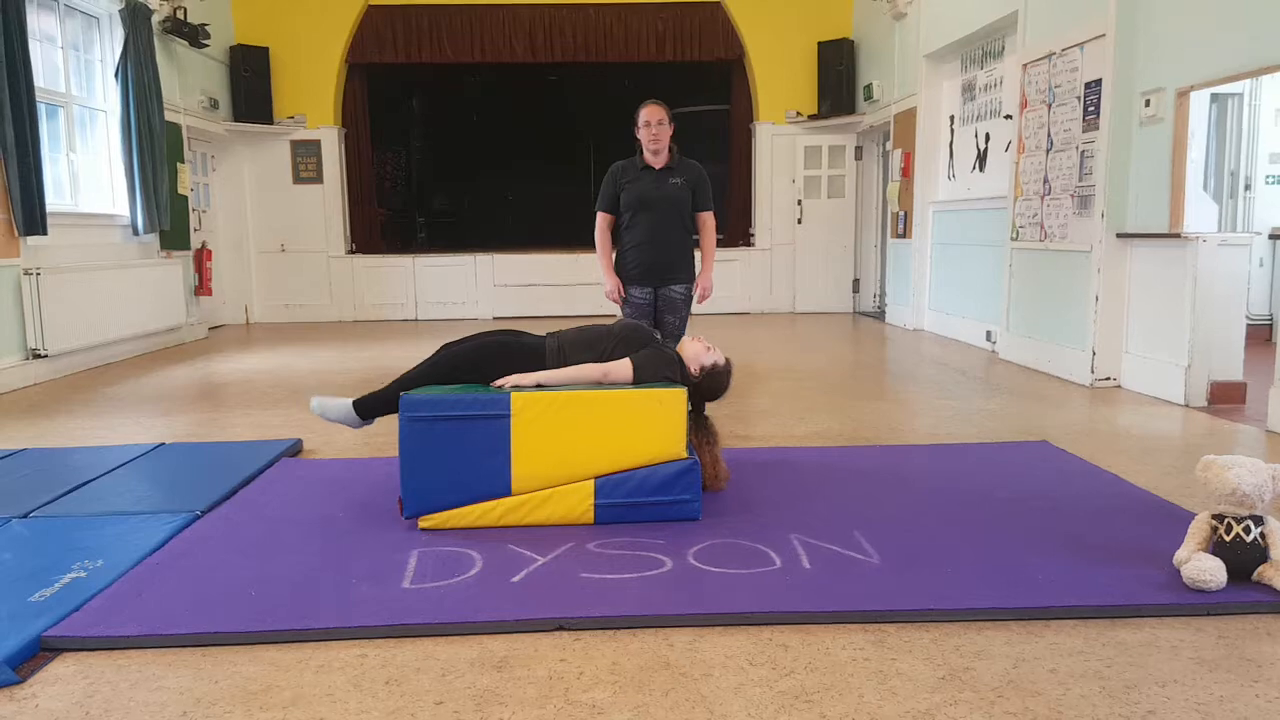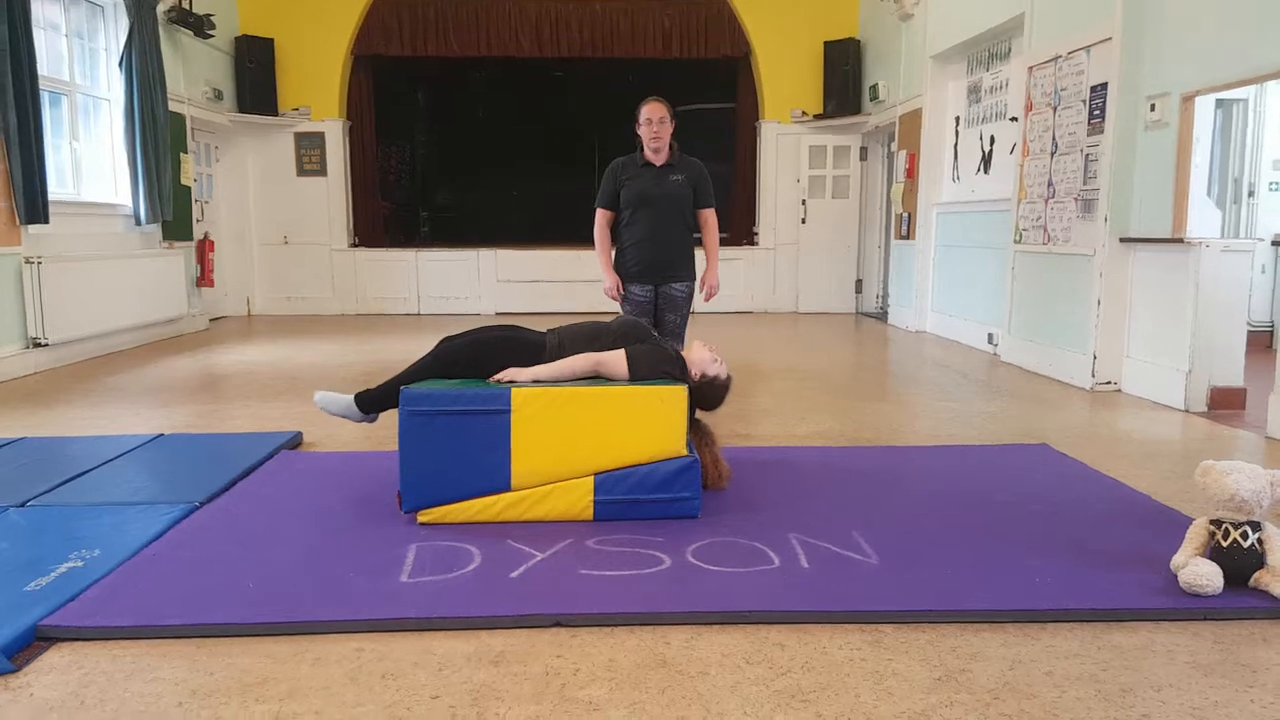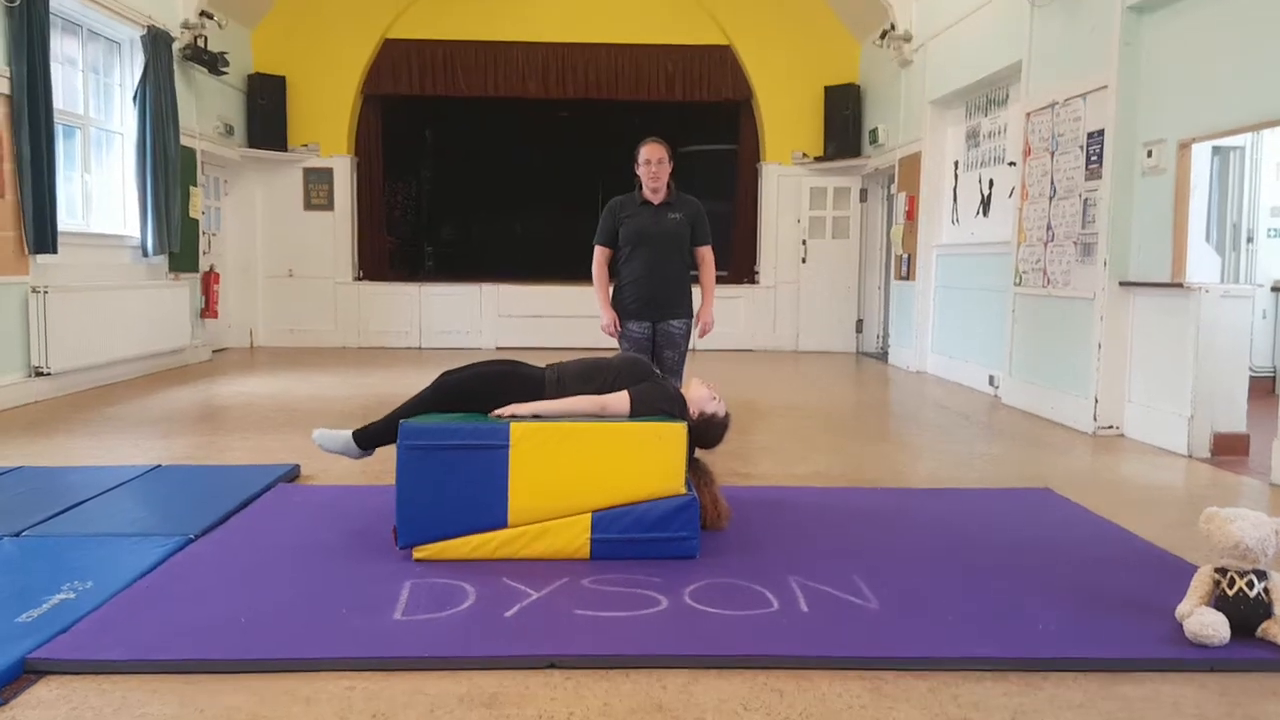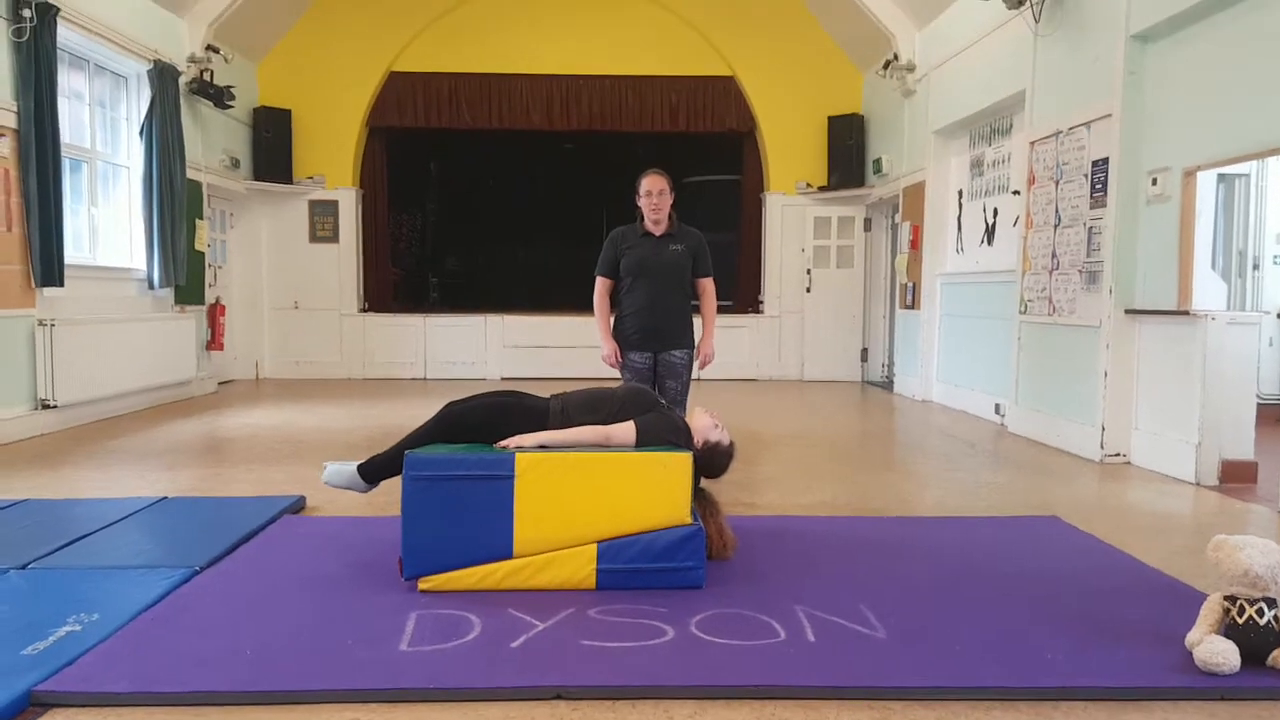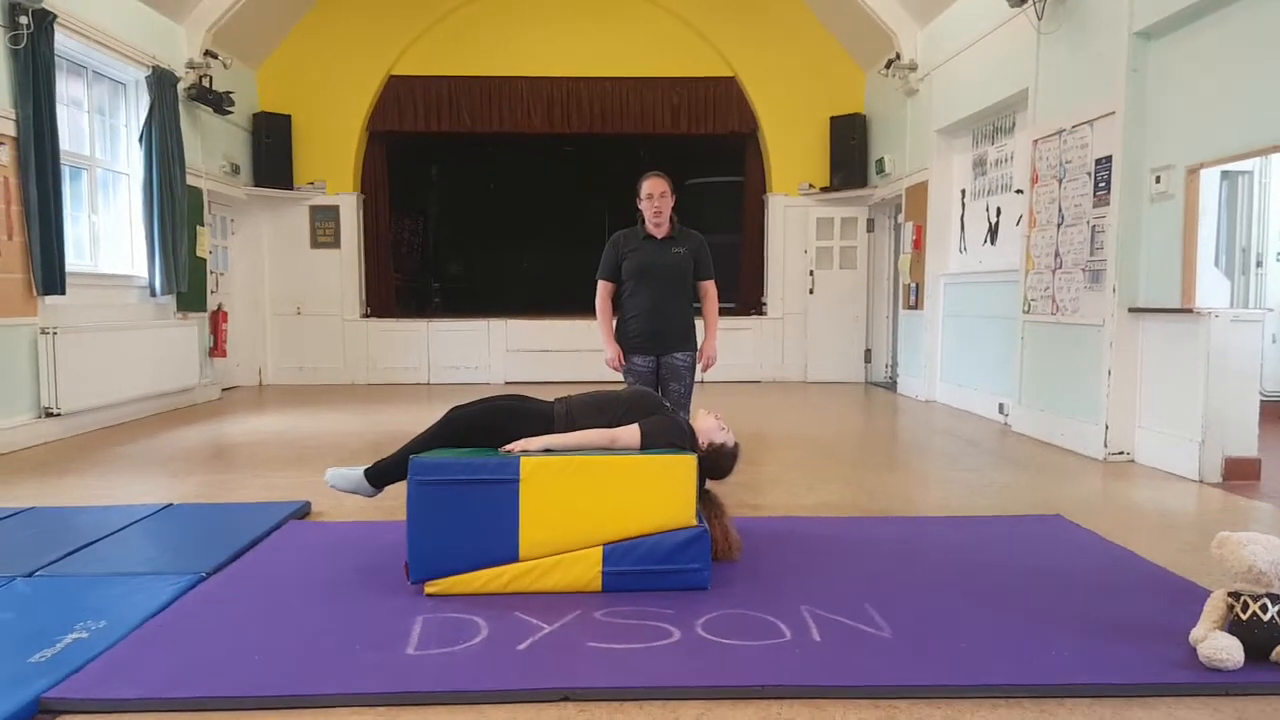
dt=0.4s
person 1, frame 1
left shoulder: (665, 364)
right shoulder: (661, 351)
left elbow: (602, 374)
left wrist: (533, 378)
left hip: (544, 362)
right hip: (545, 346)
left knee: (450, 366)
right knee: (451, 353)
left ankle: (362, 409)
right ankle: (365, 408)
person 1, frame 2
left shoulder: (663, 363)
right shoulder: (665, 353)
left elbow: (596, 363)
left wrist: (530, 373)
left hip: (543, 358)
right hip: (546, 345)
left knee: (449, 358)
right knee: (451, 347)
left ankle: (365, 404)
right ankle: (371, 402)
person 1, frame 3
left shoulder: (666, 401)
right shoulder: (664, 389)
left elbow: (600, 405)
left wrist: (531, 408)
left hip: (544, 393)
right hip: (546, 380)
left knee: (448, 391)
right knee: (450, 380)
left ankle: (362, 440)
right ankle: (368, 436)
person 1, frame 4
left shoulder: (670, 430)
right shoulder: (668, 418)
left elbow: (605, 435)
left wrist: (536, 438)
left hip: (547, 424)
right hip: (549, 410)
left knee: (453, 422)
right knee: (454, 412)
left ankle: (367, 475)
right ankle: (371, 469)
person 1, frame 5
left shoulder: (676, 432)
right shoulder: (673, 421)
left elbow: (610, 439)
left wrist: (541, 442)
left hip: (552, 427)
right hip: (553, 413)
left knee: (458, 426)
right knee: (459, 416)
left ankle: (374, 479)
right ankle: (377, 473)
person 2, frame 1
left shoulder: (692, 172)
right shoulder: (619, 173)
left elbow: (706, 224)
right elbow: (603, 226)
left wrist: (706, 271)
right wrist: (608, 274)
left hip: (678, 279)
right hip: (633, 280)
left knee: (672, 348)
person 2, frame 2
left shoulder: (693, 169)
right shoulder: (619, 169)
left elbow: (708, 220)
right elbow: (602, 223)
left wrist: (712, 268)
right wrist: (607, 271)
left hip: (678, 277)
right hip: (633, 277)
left knee: (672, 347)
person 2, frame 3
left shoulder: (690, 208)
right shoulder: (618, 208)
left elbow: (704, 258)
right elbow: (600, 260)
left wrist: (707, 305)
right wrist: (605, 307)
left hip: (676, 314)
right hip: (631, 313)
left knee: (671, 383)
person 2, frame 4
left shoulder: (692, 239)
right shoulder: (619, 239)
left elbow: (706, 290)
right elbow: (602, 291)
left wrist: (708, 337)
right wrist: (606, 338)
left hip: (677, 344)
right hip: (632, 344)
left knee: (674, 413)
person 2, frame 5
left shoulder: (693, 242)
right shoulder: (620, 242)
left elbow: (708, 292)
right elbow: (603, 295)
left wrist: (710, 339)
right wrist: (609, 342)
left hip: (680, 347)
right hip: (635, 347)
left knee: (678, 416)
